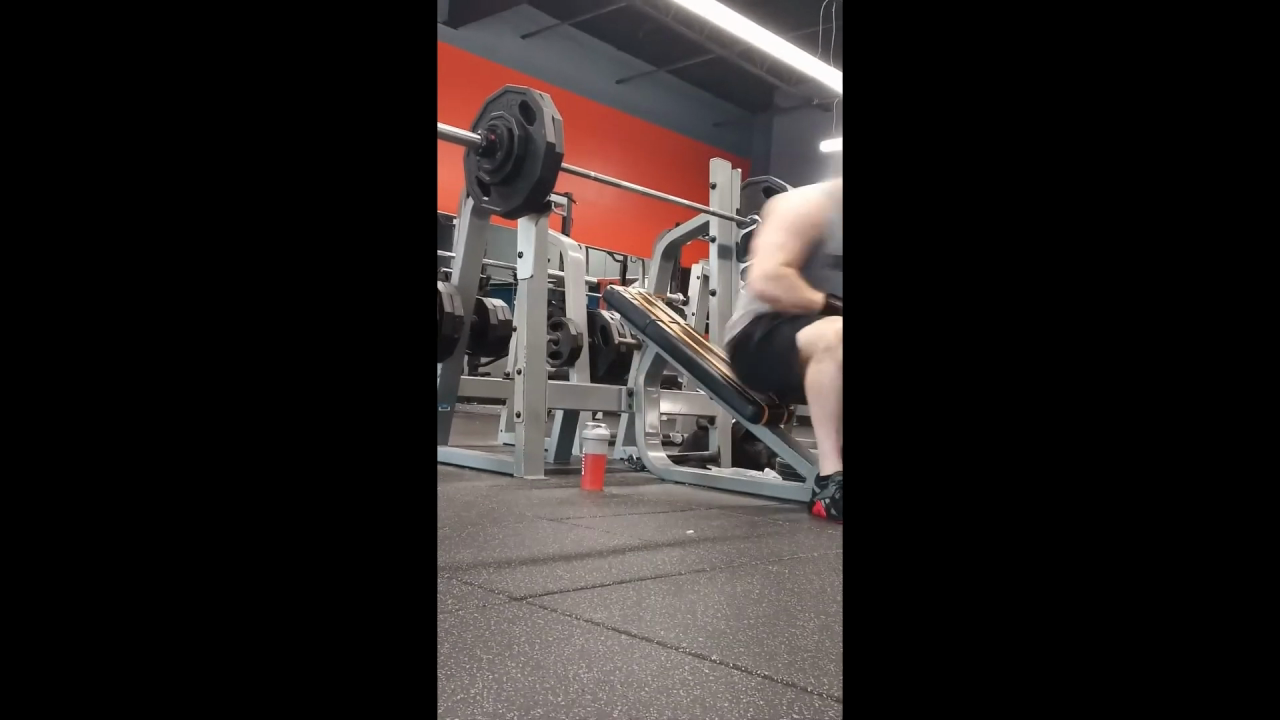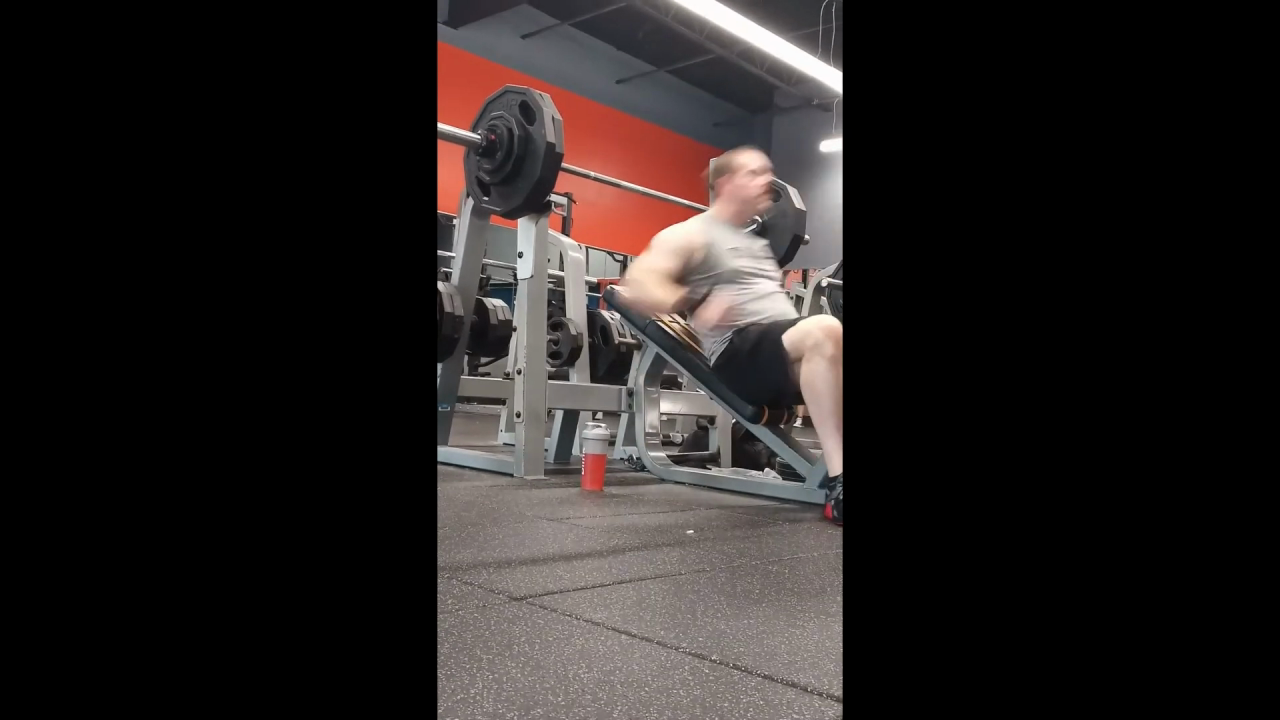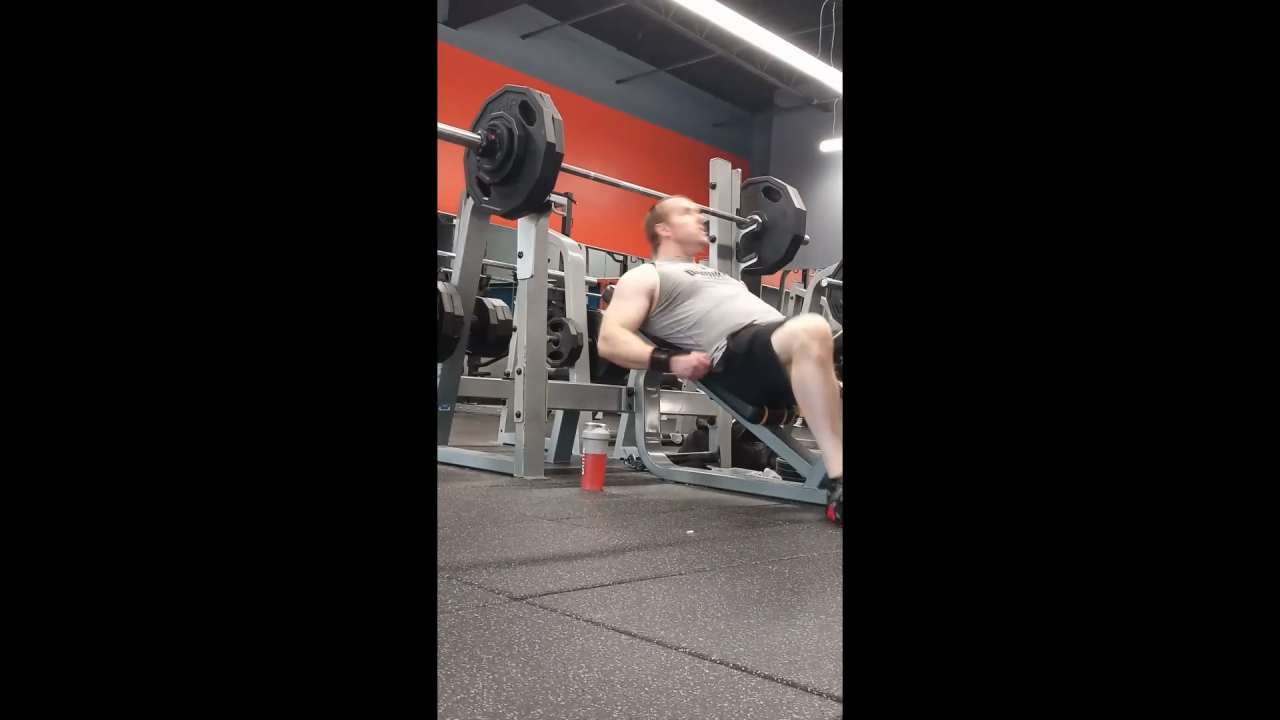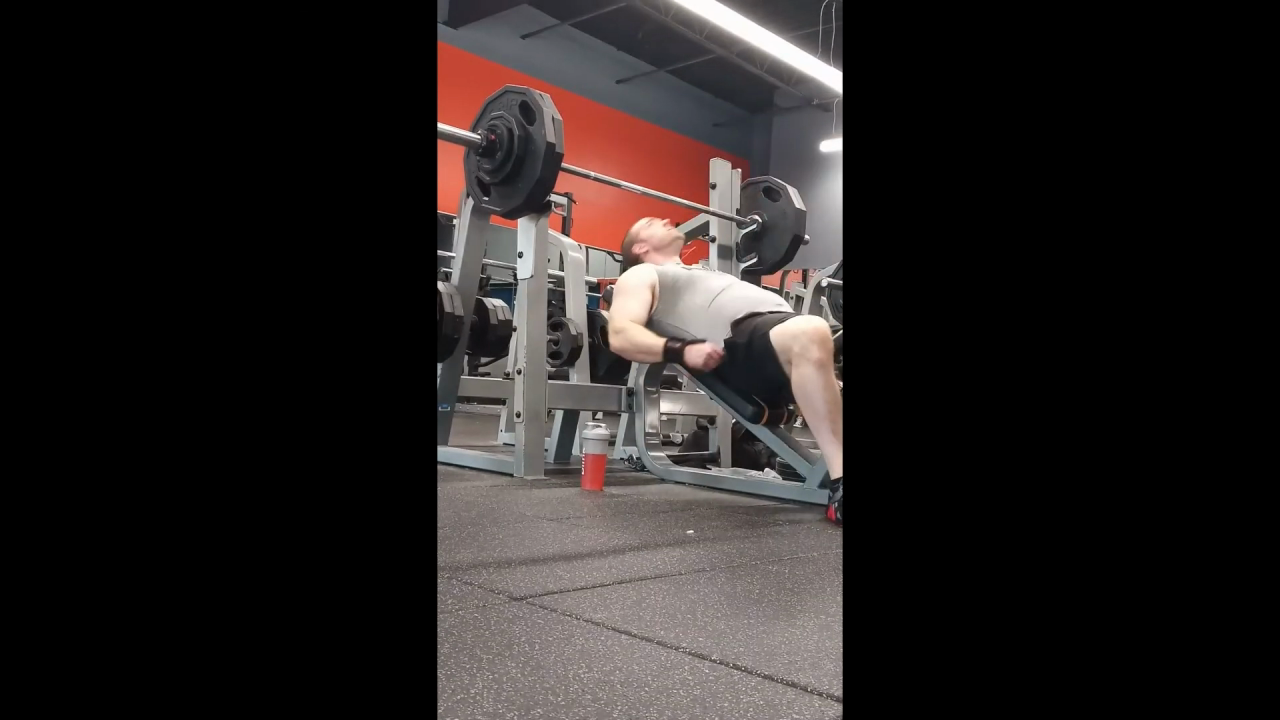
dt=0.4s
person 1, frame 1
right shoulder: (809, 205)
right elbow: (767, 279)
right wrist: (831, 308)
left hip: (813, 340)
right hip: (761, 340)
right knee: (834, 340)
right ankle: (831, 485)
person 1, frame 2
left shoulder: (757, 243)
right shoulder: (693, 235)
right elbow: (637, 285)
left wrist: (809, 314)
right wrist: (697, 303)
left hip: (789, 342)
right hip: (741, 351)
right knee: (824, 332)
right ankle: (839, 486)
person 1, frame 3
left shoulder: (710, 272)
right shoulder: (645, 277)
right elbow: (609, 341)
right wrist: (669, 360)
left hip: (784, 343)
right hip: (740, 352)
right knee: (811, 332)
right ankle: (839, 486)
person 1, frame 4
left shoulder: (700, 273)
right shoulder: (641, 276)
right elbow: (621, 335)
right wrist: (682, 350)
right hip: (745, 340)
right knee: (810, 333)
right ankle: (839, 486)
